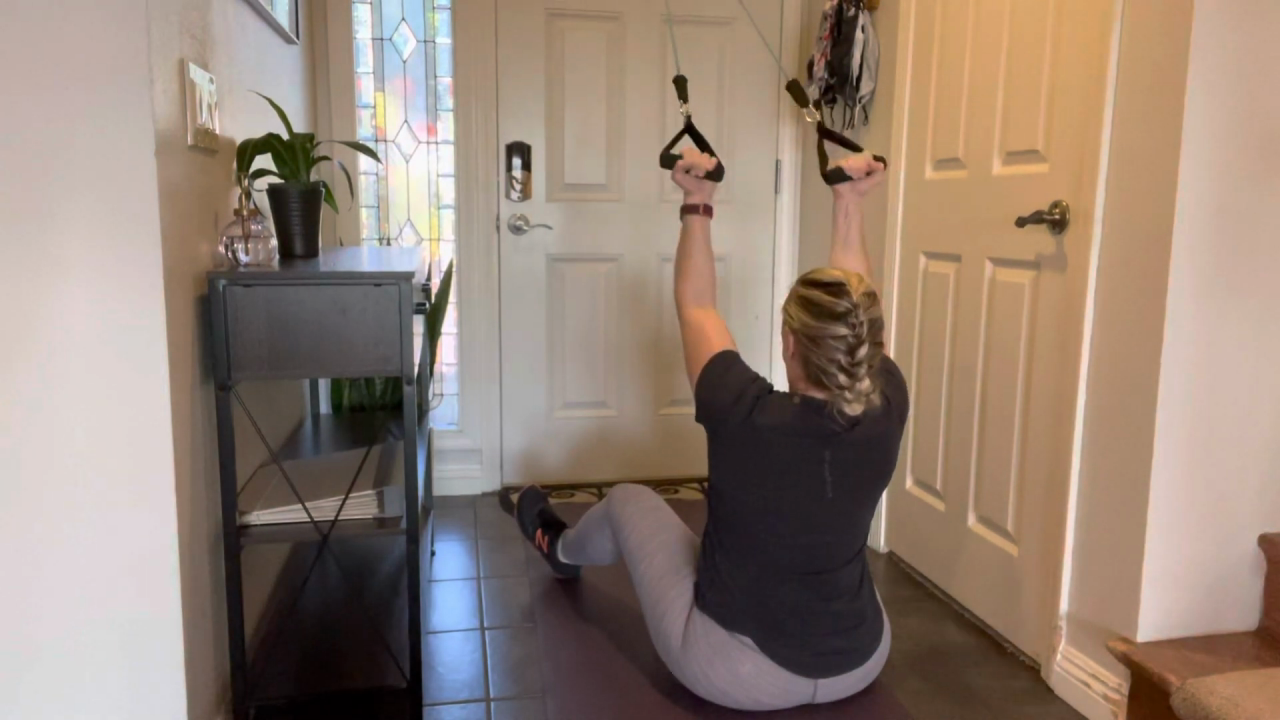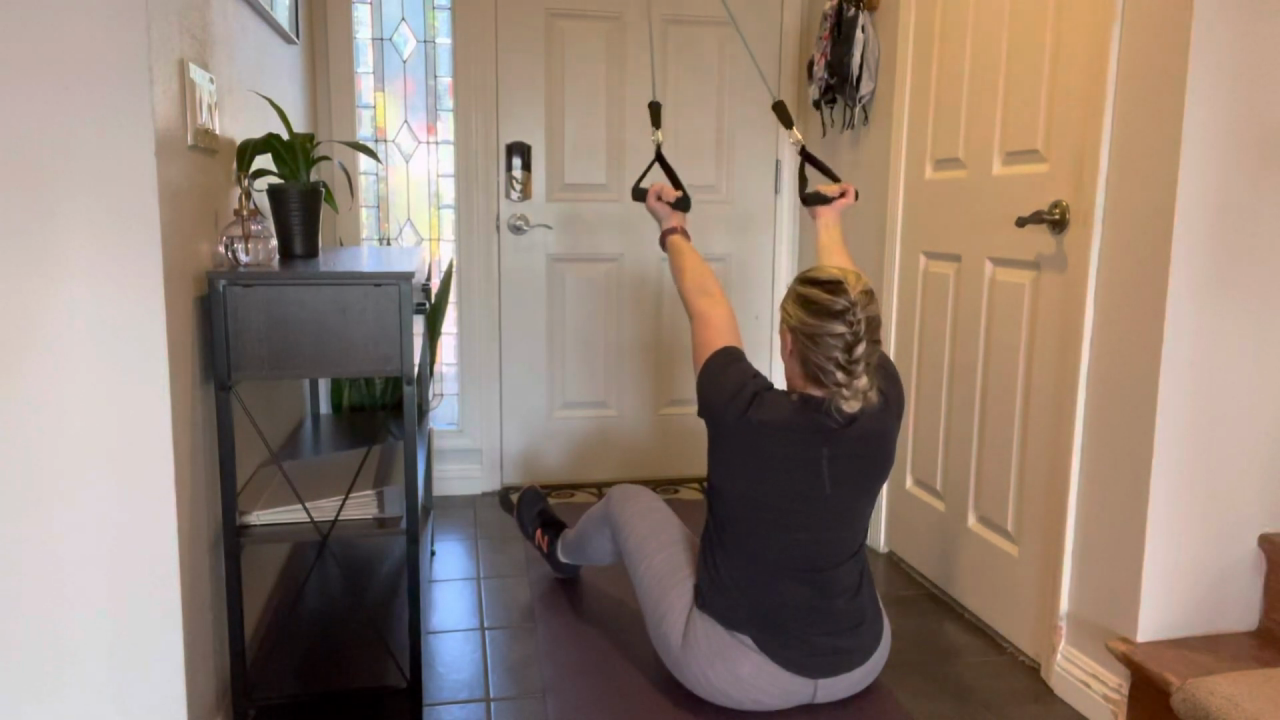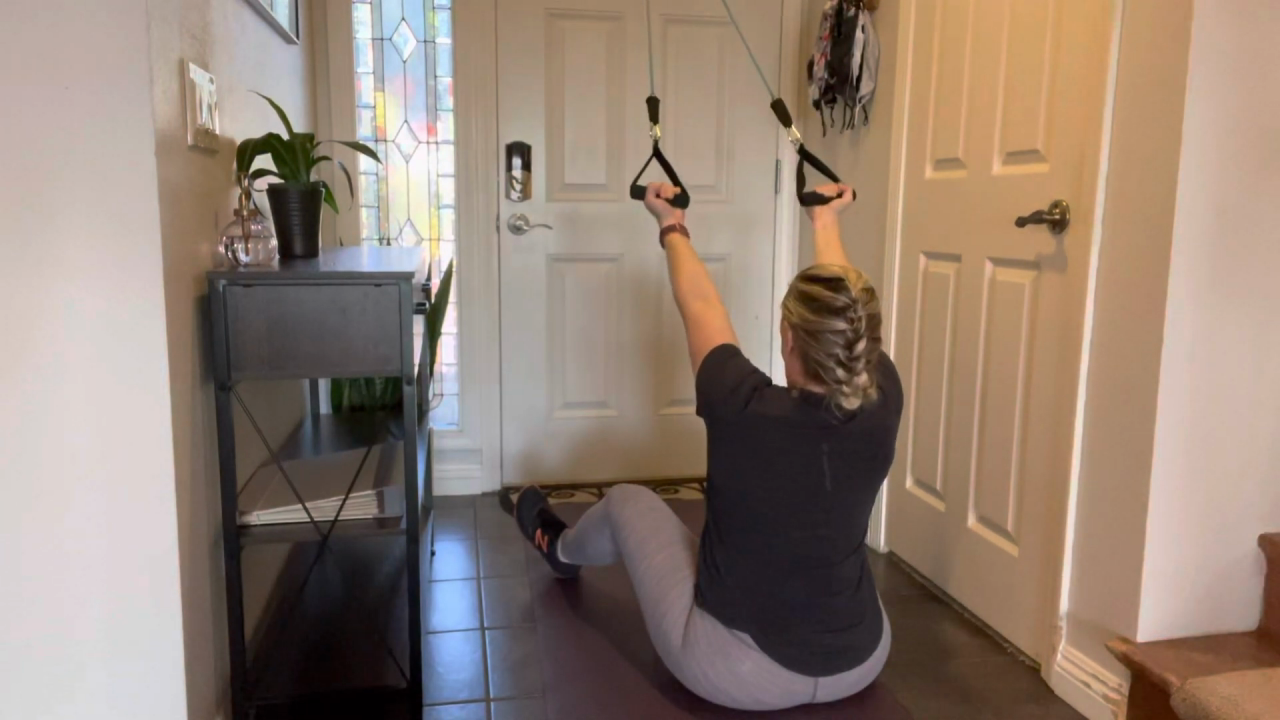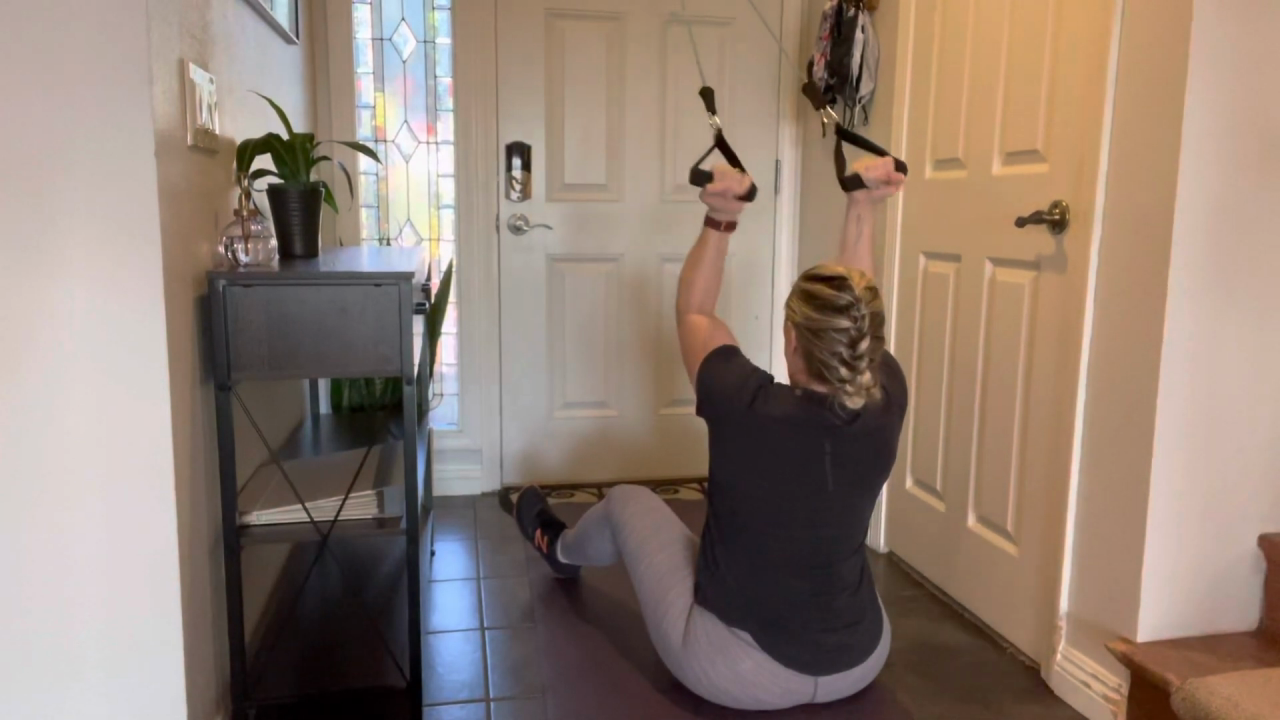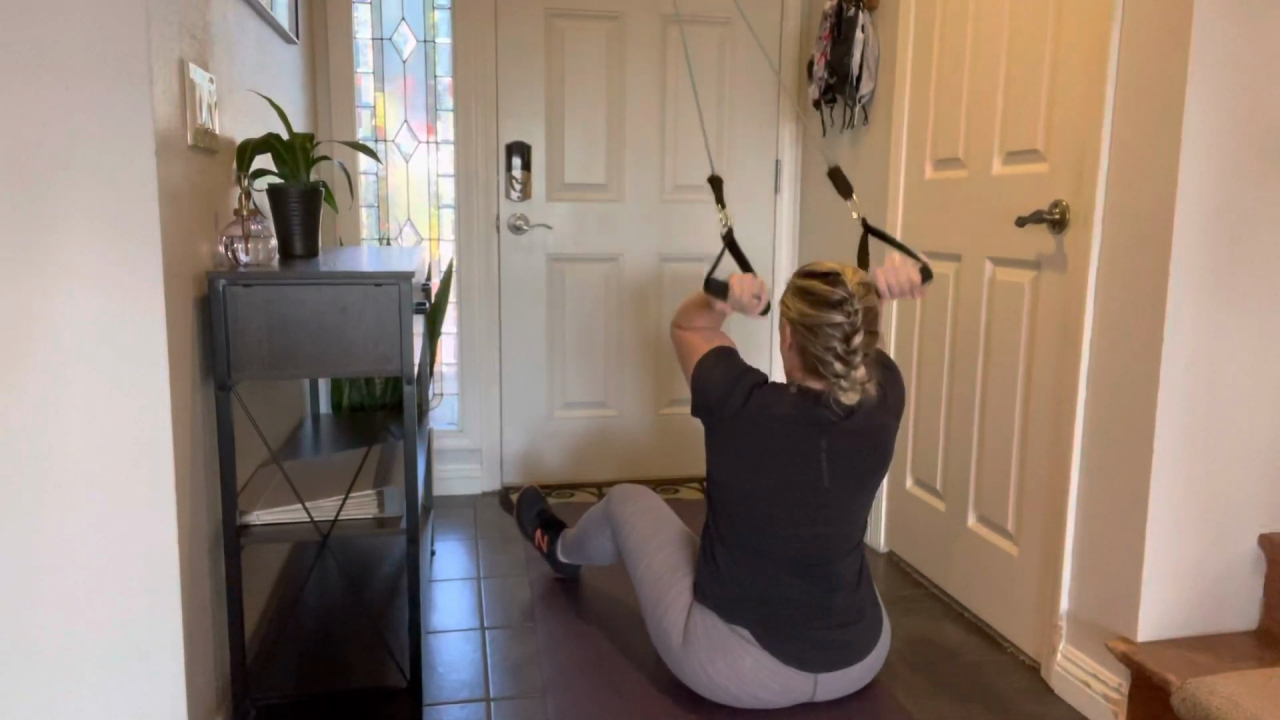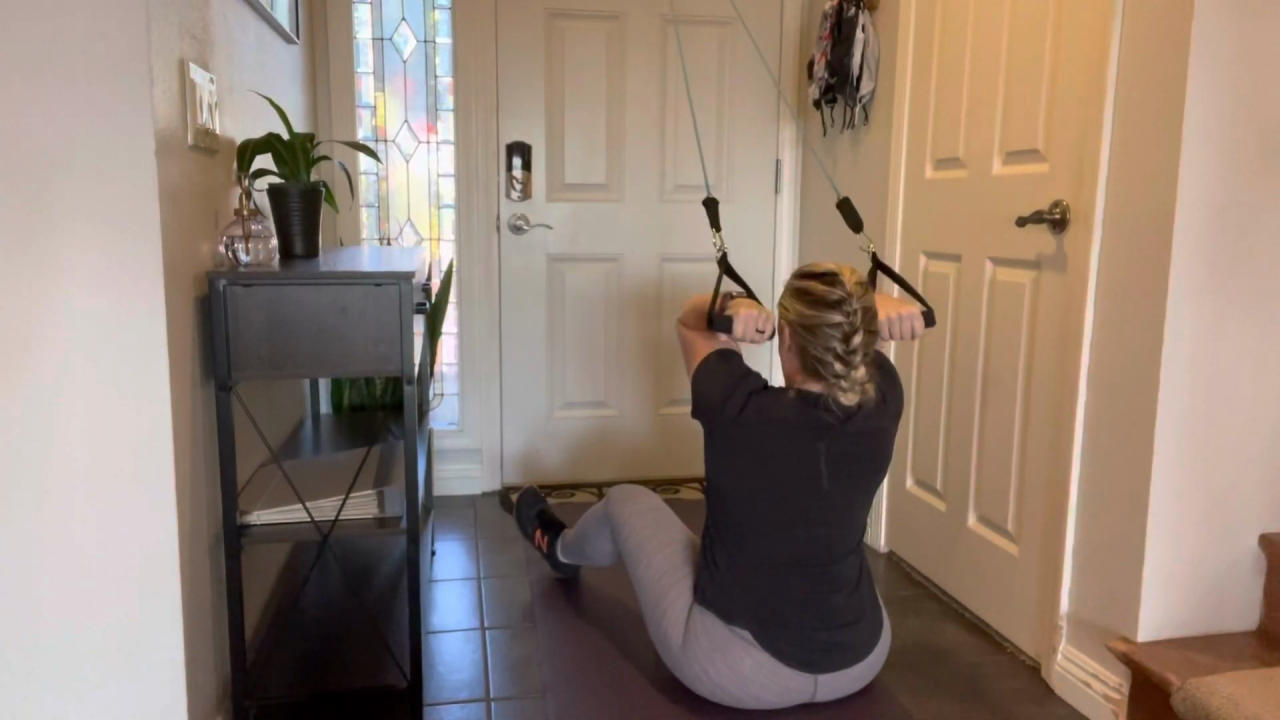
dt=0.5s
person 1, frame 1
left shoulder: (746, 418)
right shoulder: (885, 415)
left elbow: (695, 309)
right elbow: (853, 310)
left wrist: (697, 205)
right wrist: (849, 203)
left hip: (735, 674)
right hip: (857, 665)
left knee: (628, 502)
left ankle: (561, 550)
person 1, frame 2
left shoulder: (744, 414)
right shoulder: (882, 410)
left elbow: (706, 306)
right elbow: (848, 314)
left wrist: (673, 229)
right wrist: (827, 219)
left hip: (735, 674)
right hip: (858, 665)
left knee: (626, 502)
left ankle: (561, 550)
person 1, frame 3
left shoulder: (746, 412)
right shoulder: (881, 409)
left elbow: (700, 306)
right elbow: (848, 312)
left wrist: (673, 226)
right wrist: (824, 221)
left hip: (736, 675)
right hip: (859, 665)
left knee: (627, 502)
left ankle: (560, 550)
person 1, frame 4
left shoulder: (748, 411)
right shoulder: (884, 410)
left elbow: (693, 313)
right elbow: (854, 309)
left wrist: (721, 219)
right wrist: (862, 206)
left hip: (737, 673)
right hip: (858, 664)
left knee: (627, 502)
left ankle: (560, 550)
person 1, frame 5
left shoulder: (742, 410)
right shoulder: (883, 405)
left elbow: (686, 326)
right elbow: (849, 327)
left wrist: (724, 297)
right wrist: (878, 286)
left hip: (738, 673)
left knee: (628, 502)
left ankle: (561, 549)
person 1, frame 6
left shoulder: (741, 412)
right shoulder: (880, 404)
left elbow: (690, 321)
right elbow: (848, 326)
left wrist: (732, 307)
right wrist: (882, 305)
left hip: (738, 672)
left knee: (626, 502)
left ankle: (561, 549)
